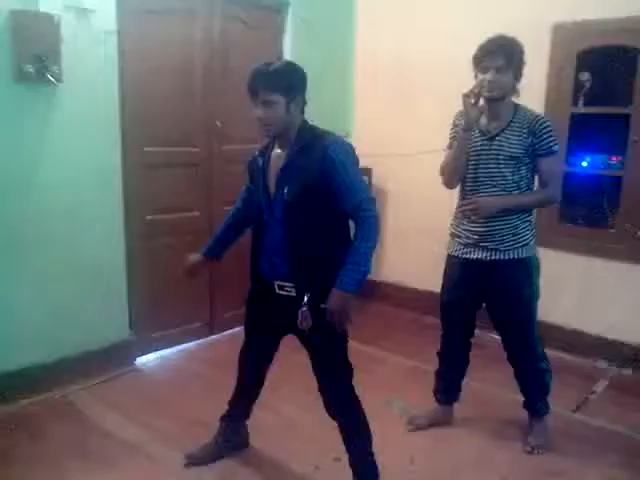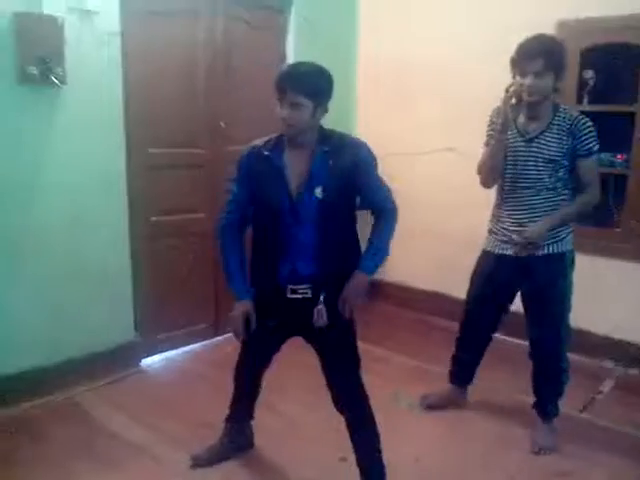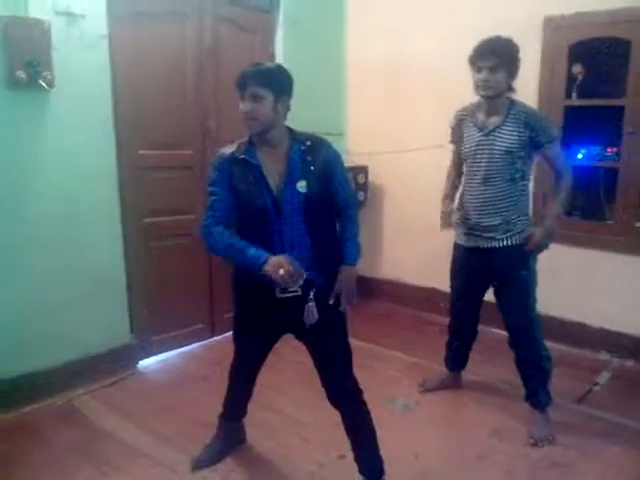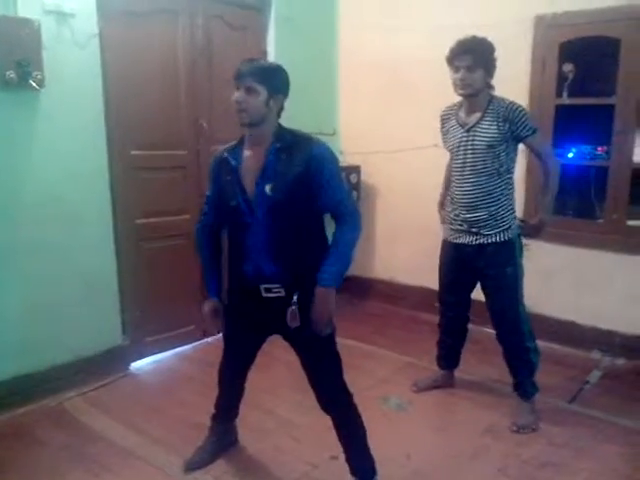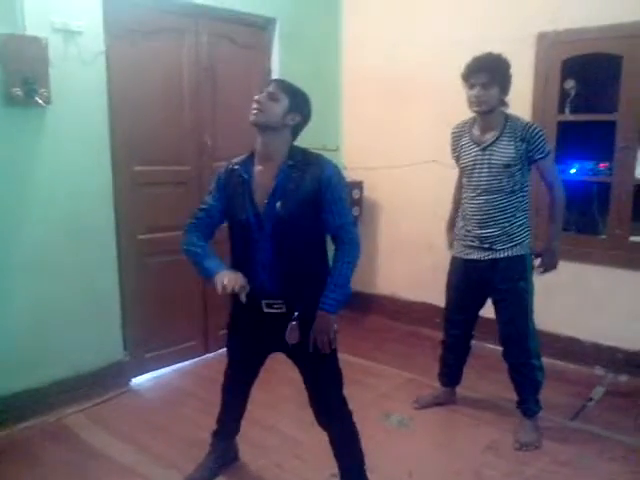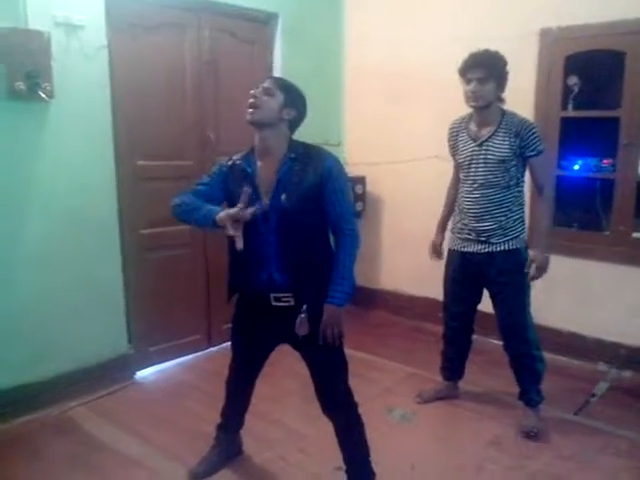
dt=0.4s
person 1, frame 1
left shoulder: (331, 152)
right shoulder: (261, 159)
left elbow: (366, 217)
right elbow: (243, 213)
left wrist: (347, 284)
right wrist: (209, 252)
left hip: (318, 295)
right hip: (268, 290)
left knee: (337, 390)
right knee: (250, 365)
right ankle: (232, 432)
person 1, frame 2
left shoulder: (352, 155)
right shoulder: (256, 159)
left elbow: (386, 212)
right elbow: (230, 228)
left wrist: (365, 270)
right wrist: (241, 293)
left hip: (329, 296)
right hip: (269, 297)
left knee: (348, 391)
right knee: (248, 368)
right ankle: (237, 433)
person 1, frame 3
left shoulder: (320, 154)
right shoulder: (229, 165)
left elbow: (347, 210)
right elbow: (214, 229)
left wrist: (348, 262)
right wrist: (263, 261)
left hip: (319, 293)
right hip: (258, 293)
left knee: (343, 388)
right knee: (243, 368)
right ankle: (229, 430)
person 1, frame 4
left shoulder: (311, 154)
right shoulder: (225, 162)
left elbow: (349, 220)
right elbow: (208, 228)
left wrist: (326, 284)
right wrist: (212, 290)
left hip: (301, 295)
right hip: (245, 295)
left knee: (331, 390)
right knee: (231, 369)
right ankle: (222, 431)
person 1, frame 5
left shoulder: (320, 174)
right shoulder: (232, 176)
left elbow: (347, 243)
right elbow: (194, 231)
left wrist: (328, 308)
right wrist: (218, 270)
left hip: (303, 312)
right hip: (249, 310)
left knee: (330, 407)
right knee: (234, 385)
right ankle: (223, 447)
person 1, frame 6
left shoulder: (321, 166)
right shoulder: (234, 170)
left elbow: (347, 235)
right elbow: (181, 204)
left wrist: (335, 301)
right wrist: (219, 214)
left hip: (310, 304)
right hip: (254, 303)
left knee: (336, 399)
right knee: (238, 379)
right ankle: (227, 440)
person 2, frame 1
left shoulder: (536, 127)
right shoulder: (463, 121)
left elbow: (552, 191)
right elbow: (449, 179)
left wrist: (502, 202)
right wrist: (467, 125)
left hip: (514, 255)
right hip: (464, 250)
left knee: (521, 340)
right knee: (454, 333)
left ankle: (538, 415)
right ankle: (444, 405)
person 2, frame 2
left shoulder: (576, 126)
right shoulder: (500, 118)
left elbow: (591, 192)
right elbow: (487, 178)
left wrist: (546, 224)
right wrist: (504, 125)
left hip: (548, 252)
right hip: (499, 246)
left knee: (548, 339)
right knee: (475, 322)
left ankle: (545, 416)
right ankle: (457, 388)
person 2, frame 3
left shoulder: (530, 120)
right shoulder: (462, 119)
left elbow: (564, 174)
left wrist: (549, 222)
right wrist: (448, 200)
left hip: (512, 242)
right hip: (468, 240)
left knee: (523, 325)
right knee: (461, 312)
left ankle: (540, 407)
right ankle: (453, 371)
person 2, frame 4
left shoulder: (510, 114)
right shoulder: (447, 117)
left elbow: (549, 163)
left wrist: (541, 215)
left hip: (499, 239)
right hip: (455, 237)
left knee: (509, 319)
right knee: (451, 309)
left ankle: (526, 395)
right ankle: (446, 371)
person 2, frame 5
left shoulder: (526, 134)
right shoulder: (459, 135)
left elbow: (555, 189)
left wrist: (552, 244)
right wrist: (450, 225)
left hip: (510, 256)
right hip: (465, 254)
left knee: (518, 337)
right knee: (455, 326)
left ankle: (529, 414)
right ankle: (447, 388)
person 2, frame 6
left shoulder: (521, 130)
right shoulder: (456, 131)
left elbow: (544, 189)
left wrist: (541, 246)
right wrist: (440, 228)
left hip: (506, 250)
right hip: (462, 247)
left knee: (516, 329)
right knee: (455, 320)
left ankle: (532, 403)
right ankle: (450, 382)
